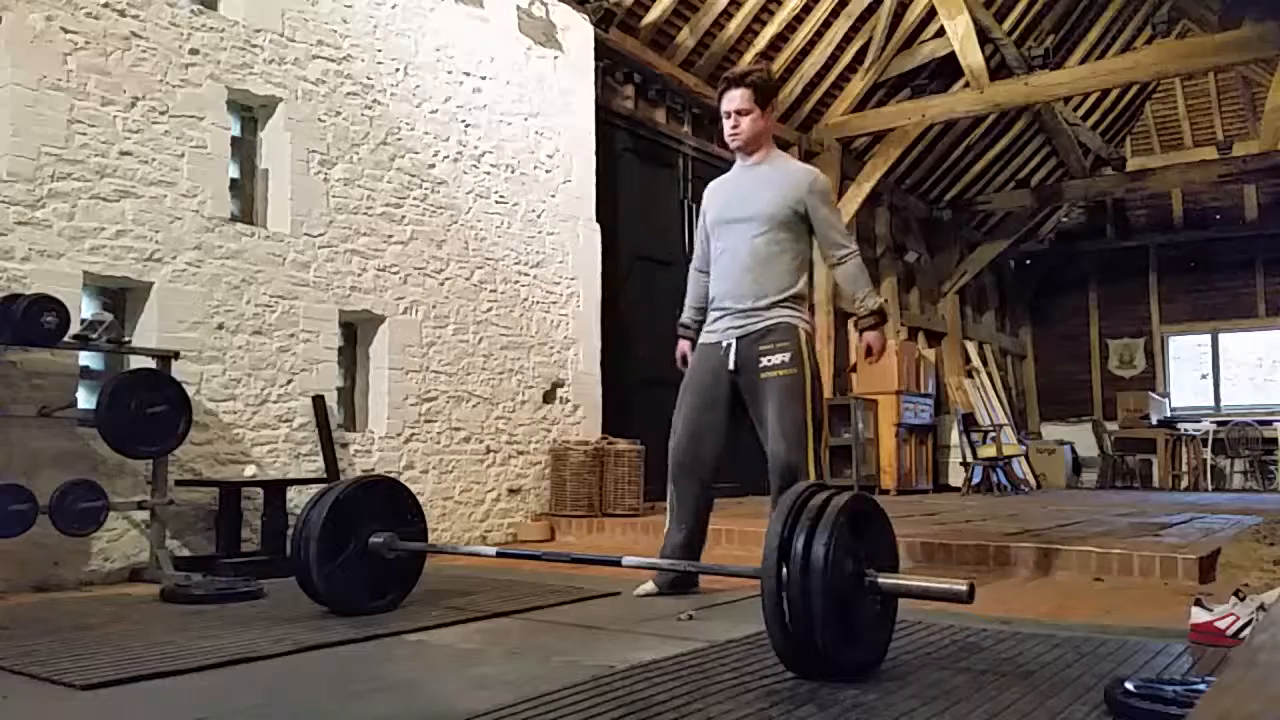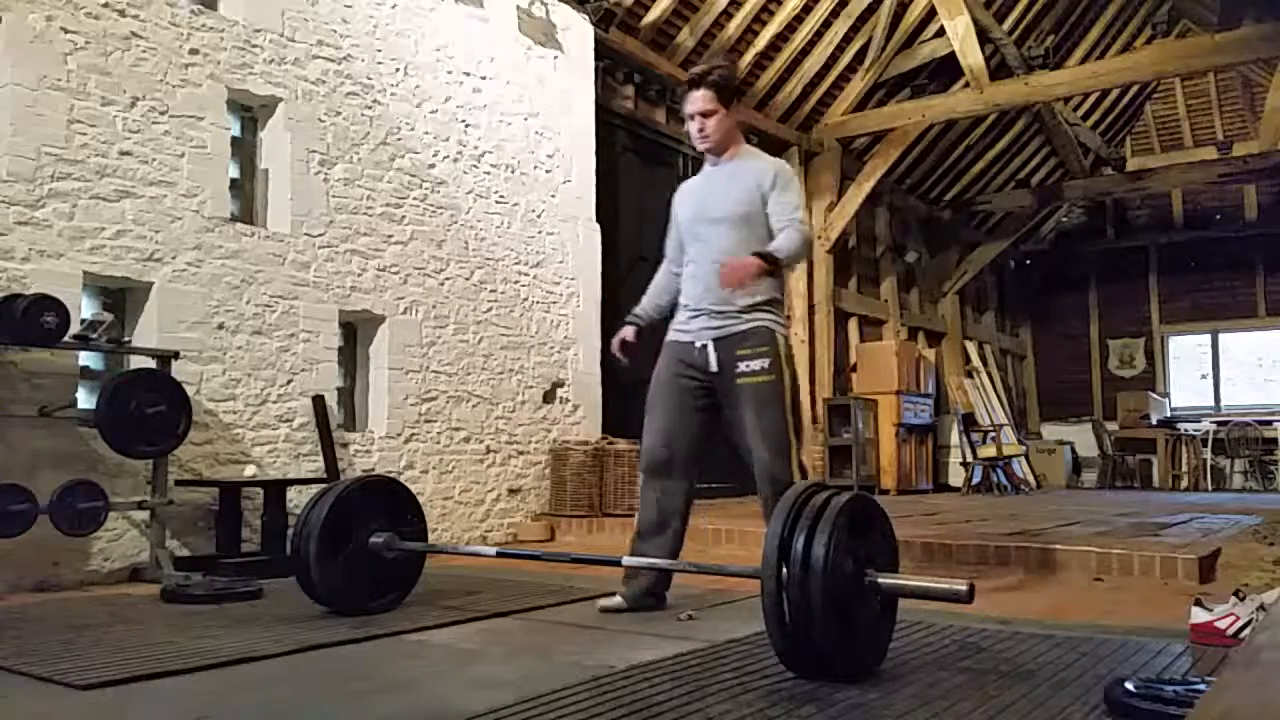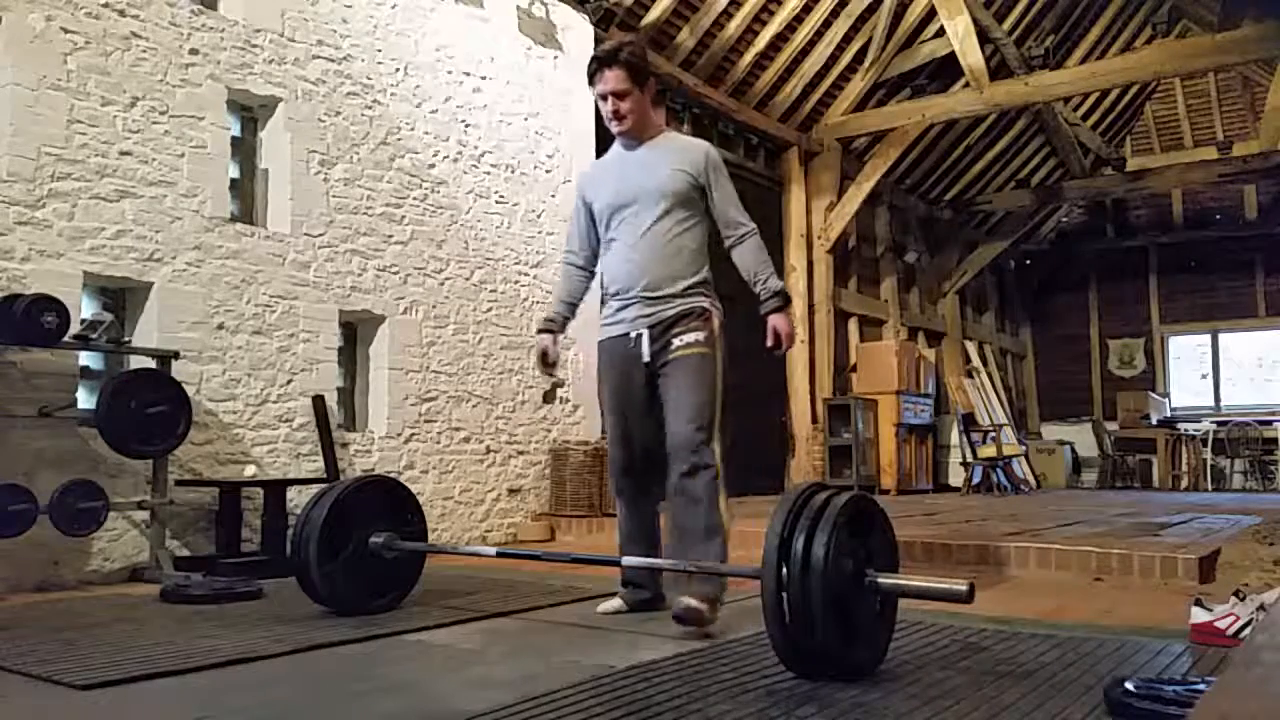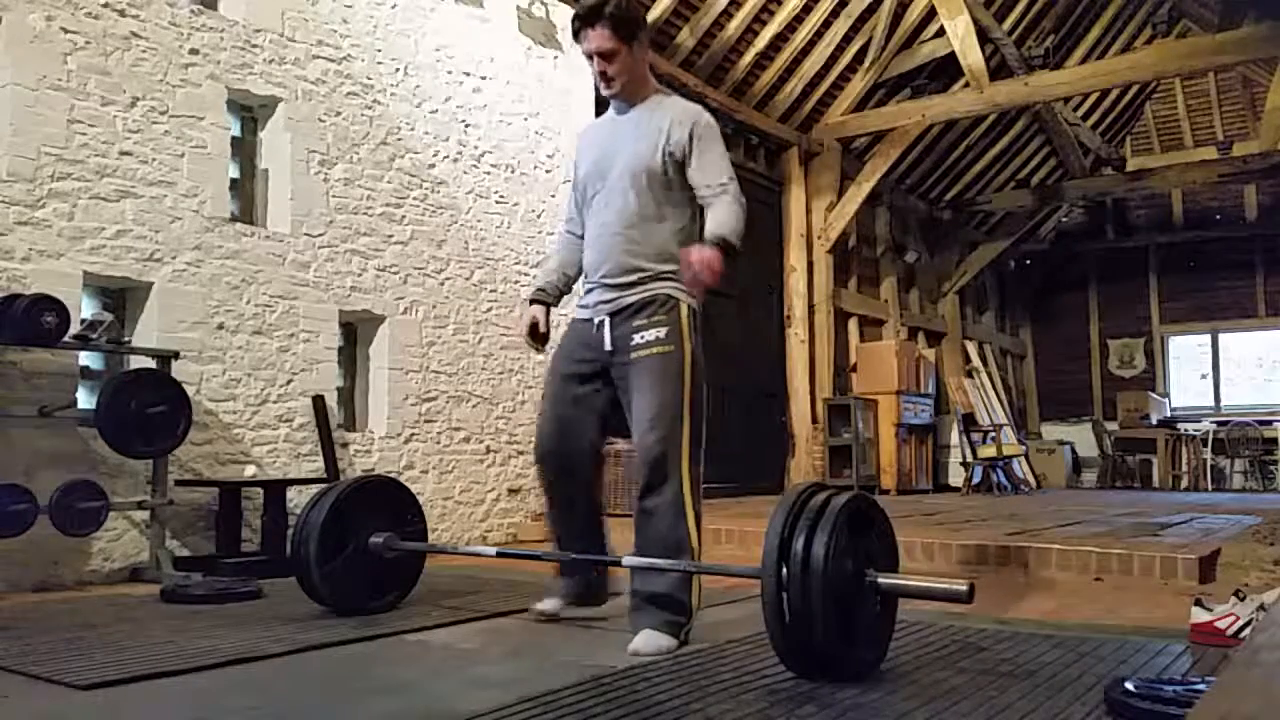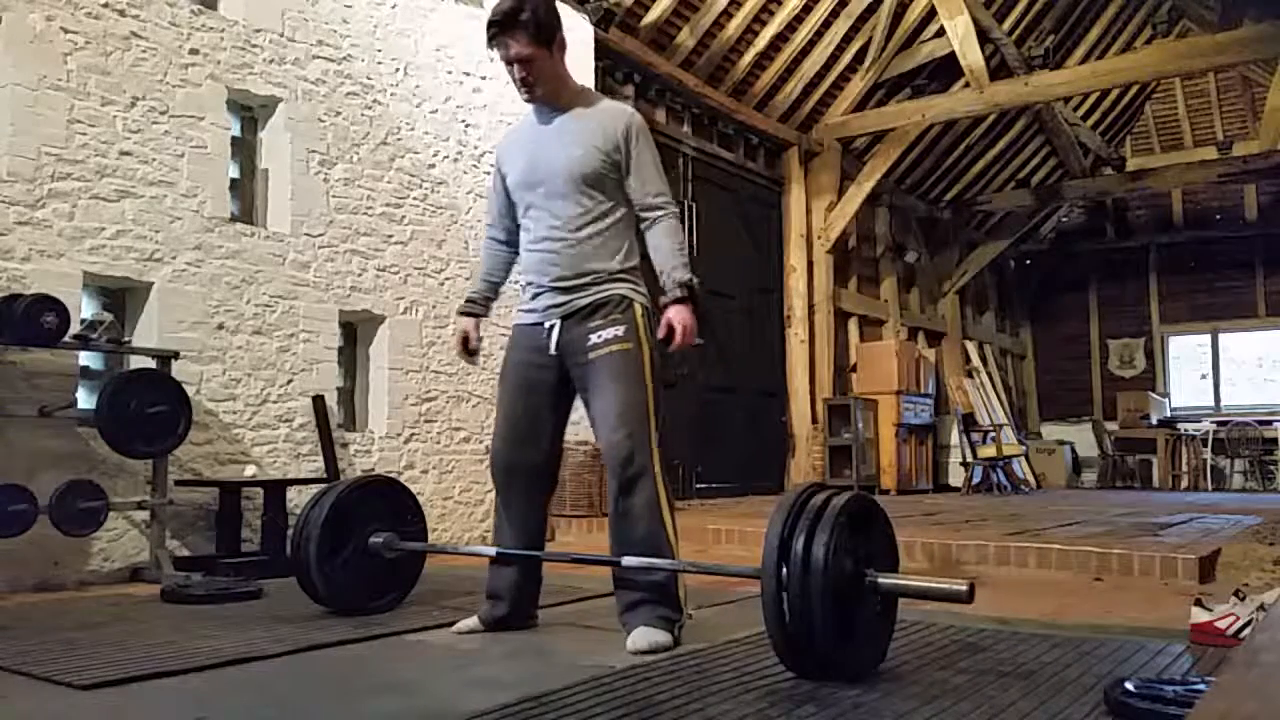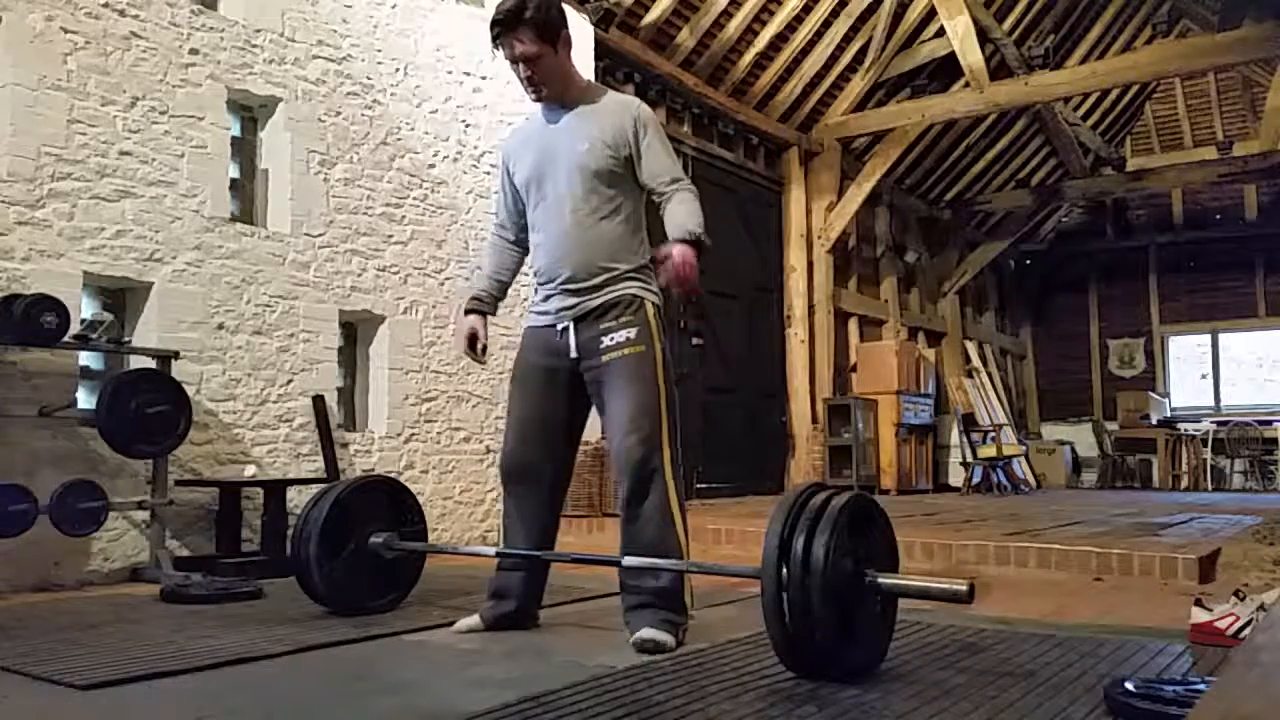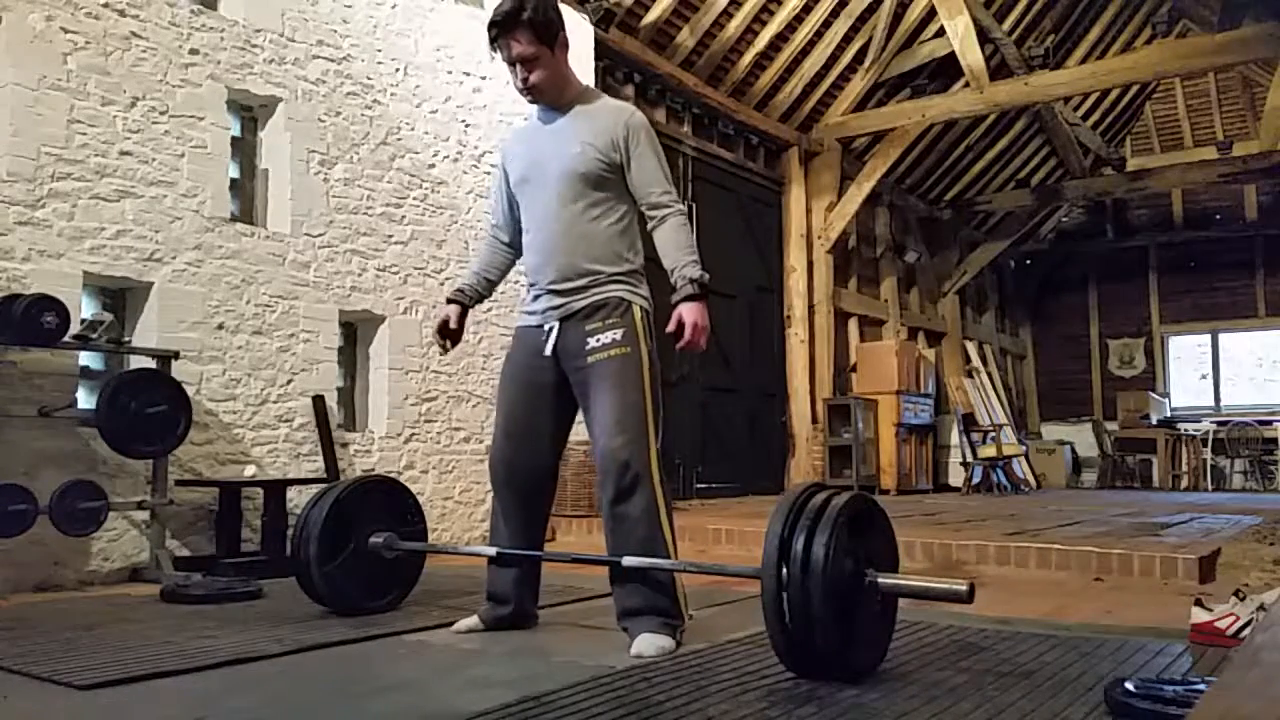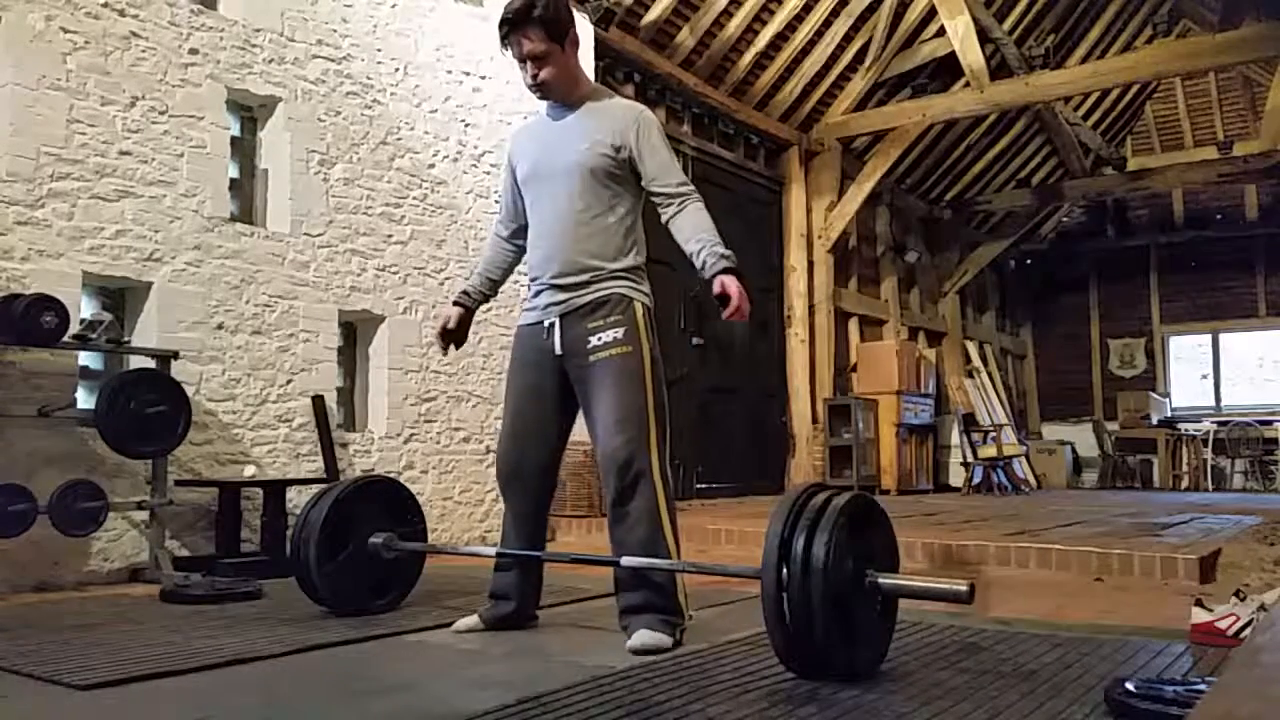
dt=0.5s
person 1, frame 1
left shoulder: (803, 180)
right shoulder: (715, 191)
left elbow: (842, 253)
left wrist: (869, 316)
right wrist: (687, 329)
left hip: (777, 334)
right hip: (716, 339)
left knee: (788, 459)
right knee: (687, 454)
right ankle: (678, 567)
person 1, frame 2
left shoulder: (771, 172)
right shoulder: (686, 192)
left elbow: (796, 233)
left wrist: (762, 260)
right wrist: (636, 320)
left hip: (750, 337)
right hip: (686, 342)
left knee: (772, 464)
right knee: (662, 459)
right ankle: (645, 582)
person 1, frame 3
left shoulder: (696, 155)
right shoulder: (594, 177)
left elbow: (740, 233)
right elbow: (578, 261)
left wrist: (774, 299)
right wrist: (552, 324)
left hip: (686, 322)
right hip: (620, 334)
left knee: (689, 446)
right knee: (629, 465)
left ankle: (698, 584)
right ankle: (642, 583)
person 1, frame 4
left shoulder: (685, 120)
right shoulder: (589, 138)
left elbow: (723, 198)
left wrist: (716, 244)
right wrist: (543, 294)
left hip: (655, 310)
right hip: (587, 315)
left knee: (658, 457)
right knee: (559, 449)
left ankle: (662, 612)
right ankle: (583, 578)
person 1, frame 5
left shoulder: (617, 122)
right shoulder: (511, 144)
left elbow: (658, 212)
right elbow: (500, 237)
left wrist: (679, 293)
right wrist: (473, 306)
left hip: (608, 311)
right hip: (534, 323)
left knee: (627, 454)
right knee: (516, 463)
left ankle: (652, 609)
right ankle: (509, 601)
person 1, frame 6
left shoulder: (626, 115)
right shoulder: (517, 143)
left elbow: (675, 189)
right elbow: (508, 236)
left wrist: (686, 242)
right wrist: (479, 304)
left hip: (621, 313)
right hip: (547, 324)
left knee: (641, 458)
right knee: (526, 463)
left ankle: (656, 611)
right ankle: (513, 600)
person 1, frame 7
left shoulder: (620, 122)
right shoulder: (517, 144)
left elbow: (665, 211)
right elbow: (503, 235)
left wrist: (690, 290)
right wrist: (462, 297)
left hip: (610, 313)
right hip: (537, 323)
left knee: (624, 459)
right knee: (513, 464)
left ankle: (652, 614)
right ankle: (510, 601)
person 1, frame 8
left shoulder: (628, 119)
right shoulder: (524, 140)
left elbow: (678, 202)
right elbow: (507, 233)
left wrist: (720, 268)
right wrist: (467, 299)
left hip: (611, 310)
right hip: (539, 319)
left knee: (628, 458)
right knee: (521, 464)
left ankle: (653, 612)
right ankle: (512, 600)
